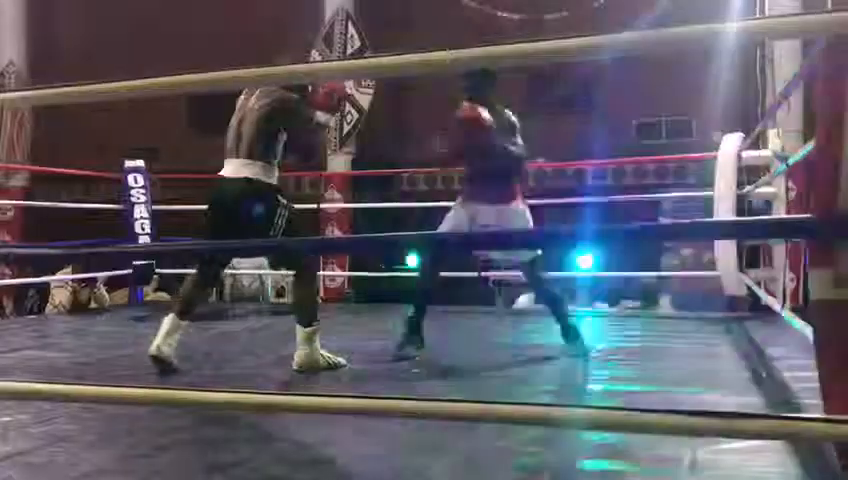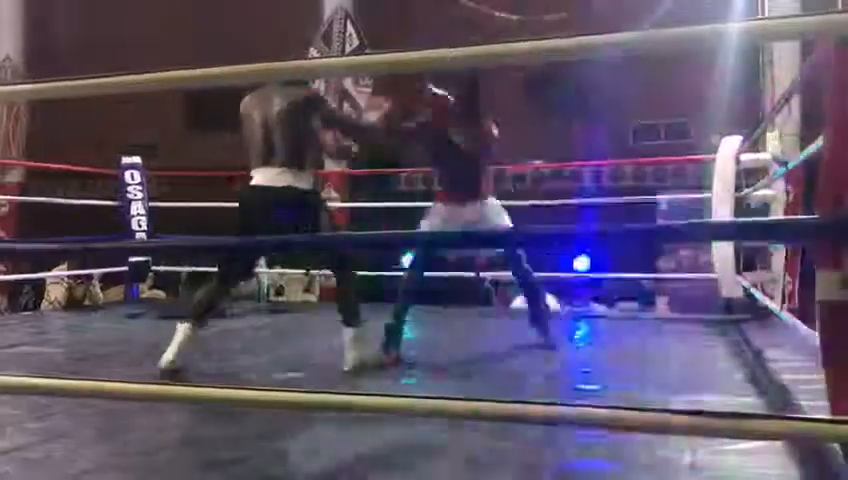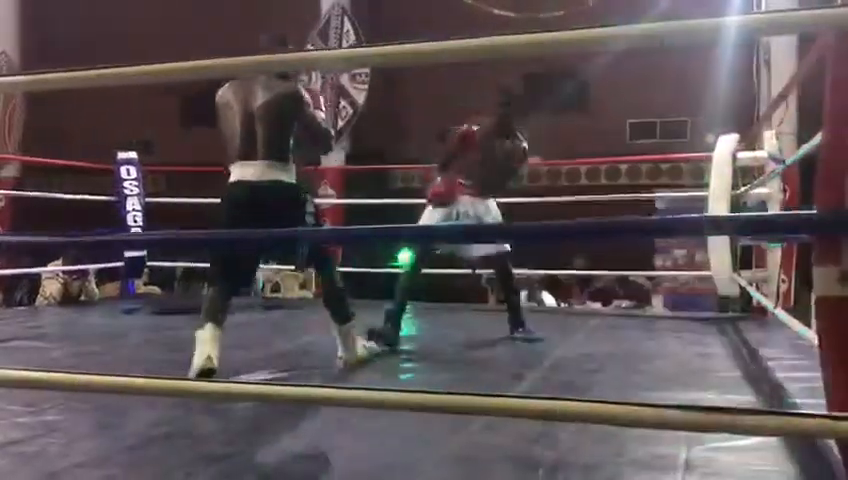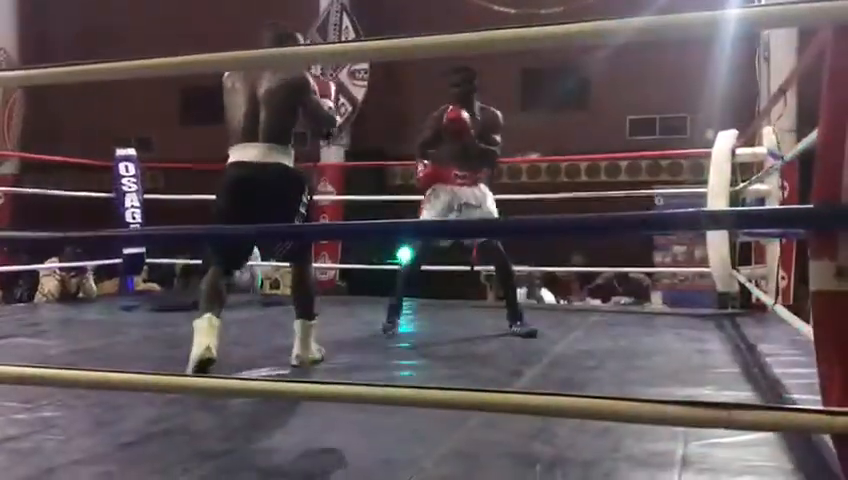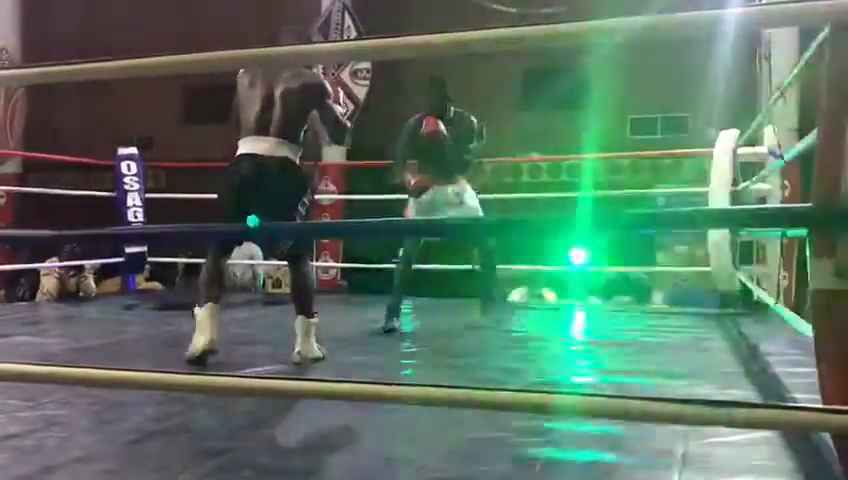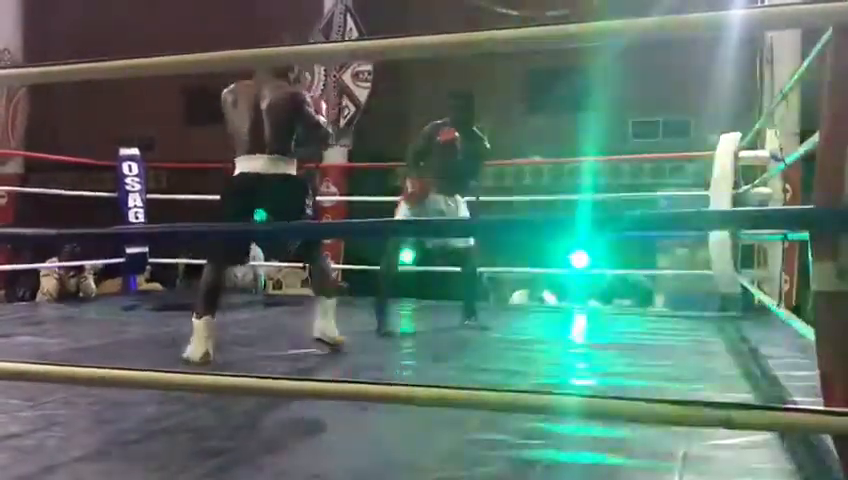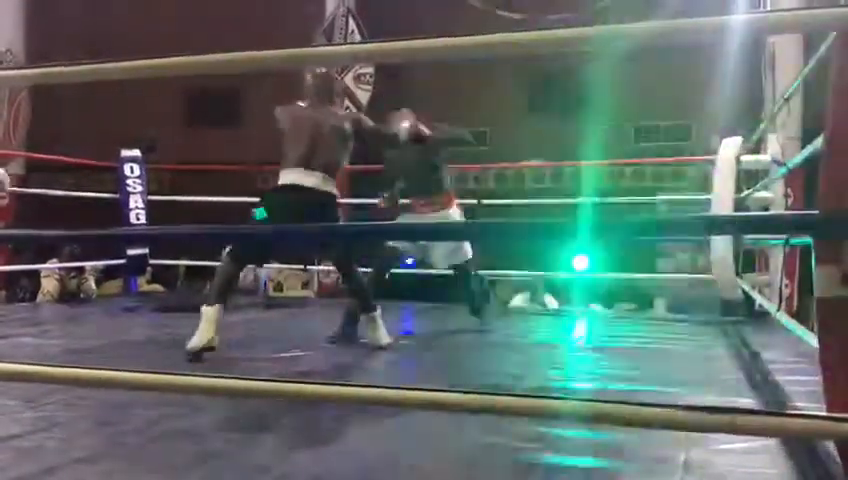
dt=0.3s
person 1, frame 1
left shoulder: (248, 96)
right shoulder: (286, 100)
right elbow: (310, 154)
left wrist: (308, 109)
right wrist: (323, 115)
left hip: (226, 185)
right hip: (255, 189)
left knee: (207, 269)
right knee: (306, 263)
left ankle: (164, 342)
right ankle: (308, 351)
person 1, frame 2
left shoulder: (249, 102)
right shoulder: (305, 98)
right elbow: (351, 129)
left hip: (257, 194)
right hip: (297, 196)
left knee: (226, 277)
right knee: (342, 266)
left ankle: (177, 351)
right ankle: (355, 351)
person 1, frame 3
left shoulder: (224, 94)
right shoulder: (289, 92)
right elbow: (324, 145)
right wrist: (316, 110)
left hip: (239, 191)
right hip: (279, 190)
left knee: (222, 279)
right knee: (324, 265)
left ankle: (205, 353)
right ankle: (351, 347)
person 1, frame 4
left shoulder: (231, 77)
right shoulder: (296, 78)
right elbow: (326, 129)
right wrist: (326, 98)
left hip: (237, 173)
right hip: (277, 174)
left knee: (221, 264)
right knee: (300, 257)
left ankle: (205, 343)
right ankle: (305, 345)
person 1, frame 5
left shoulder: (247, 74)
right shoulder: (312, 82)
right elbow: (340, 135)
right wrist: (335, 105)
left hip: (244, 163)
right hip: (282, 171)
left knee: (218, 249)
right knee: (299, 255)
left ankle: (205, 333)
right ankle: (306, 343)
person 1, frame 6
left shoulder: (231, 94)
right shoulder: (292, 94)
right elbow: (323, 140)
right wrist: (319, 115)
left hip: (243, 181)
right hip: (283, 182)
left knee: (217, 260)
right knee: (313, 250)
left ankle: (200, 342)
right ankle: (325, 322)
person 1, frame 7
left shoulder: (286, 113)
right shoulder: (349, 119)
right elbow: (387, 137)
left hip: (285, 194)
right hip: (322, 200)
left knee: (235, 258)
right knee: (347, 266)
left ankle: (206, 332)
right ankle: (376, 331)
person 2, frame 1
left shoulder: (506, 121)
right shoulder: (465, 118)
left elbow: (517, 160)
left wrist: (487, 134)
left hip: (506, 207)
right hip: (471, 203)
left knee: (534, 274)
right knee: (430, 260)
left ankle: (570, 333)
right ankle: (414, 333)
person 2, frame 2
left shoulder: (486, 129)
right shoulder: (435, 121)
left elbow: (476, 156)
right elbow: (401, 133)
left hip: (481, 205)
right hip: (446, 206)
left knee: (517, 261)
right knee: (417, 265)
left ankle: (540, 321)
right ankle: (393, 337)
person 2, frame 3
left shoulder: (517, 147)
right shoulder: (477, 129)
left elbow: (496, 184)
right elbow: (446, 159)
left wrist: (479, 150)
right wrist: (440, 180)
left hip: (480, 203)
right hip: (448, 198)
left knee: (502, 262)
right knee: (419, 255)
left ankle: (517, 324)
right ankle: (392, 325)
person 2, frame 4
left shoulder: (491, 117)
right shoulder: (439, 115)
left elbow: (492, 159)
right elbow: (419, 149)
left wrist: (472, 136)
right wrist: (421, 166)
left hip: (475, 190)
right hip: (441, 189)
left knee: (496, 252)
right knee: (420, 250)
left ankle: (515, 319)
right ankle: (393, 313)
person 2, frame 5
left shoulder: (466, 122)
right shoulder: (416, 124)
left elbow: (466, 163)
right elbow: (400, 159)
left wrist: (445, 143)
right wrist: (409, 178)
left hip: (457, 187)
right hip: (425, 190)
left knee: (484, 243)
right knee: (409, 250)
left ankle: (488, 302)
right ankle: (392, 313)
person 2, frame 6
left shoulder: (479, 144)
right shoulder: (434, 130)
left elbow: (465, 180)
right elbow: (412, 160)
left wrist: (455, 154)
right wrist: (412, 184)
left hip: (450, 199)
right hip: (421, 195)
left knee: (468, 258)
right knee: (394, 248)
left ankle: (470, 313)
right ankle: (381, 312)
person 2, frame 7
left shoulder: (433, 139)
right shoulder: (398, 156)
right elbow: (391, 187)
right wrist: (389, 199)
left hip: (444, 214)
right hip: (413, 214)
left knee: (465, 273)
right knee: (383, 263)
left ankle: (479, 313)
right ankle: (350, 324)
